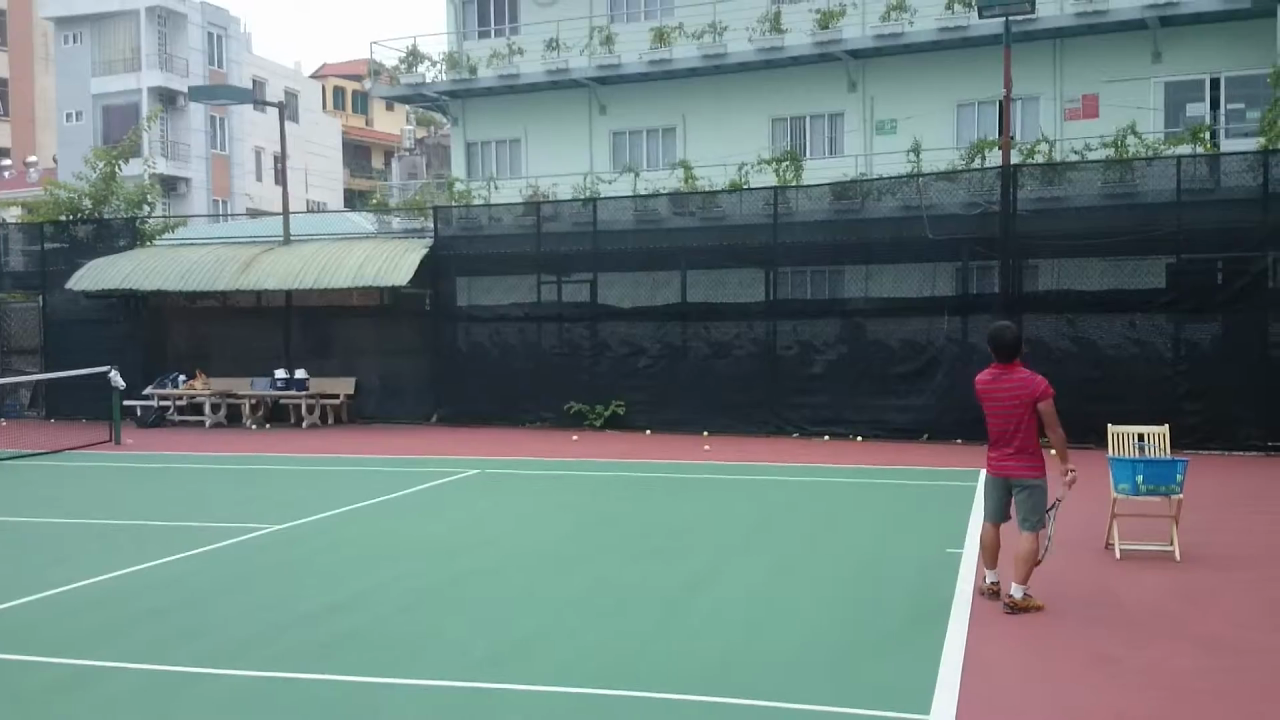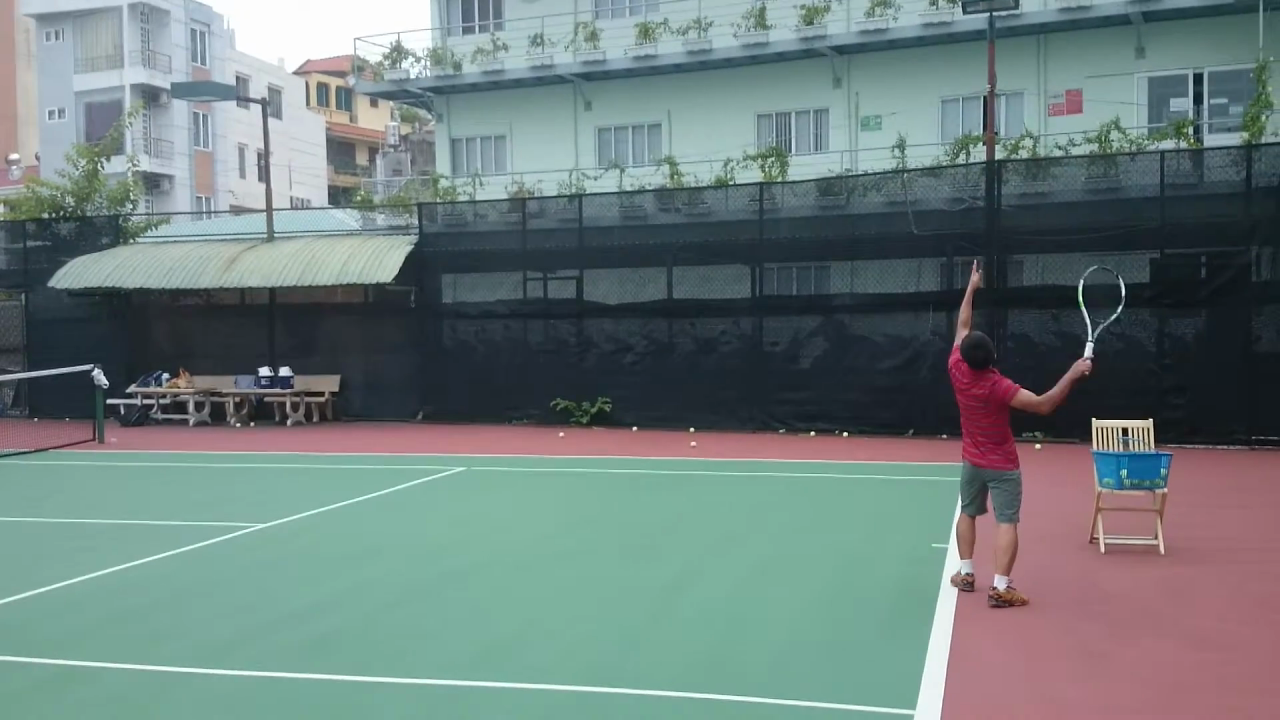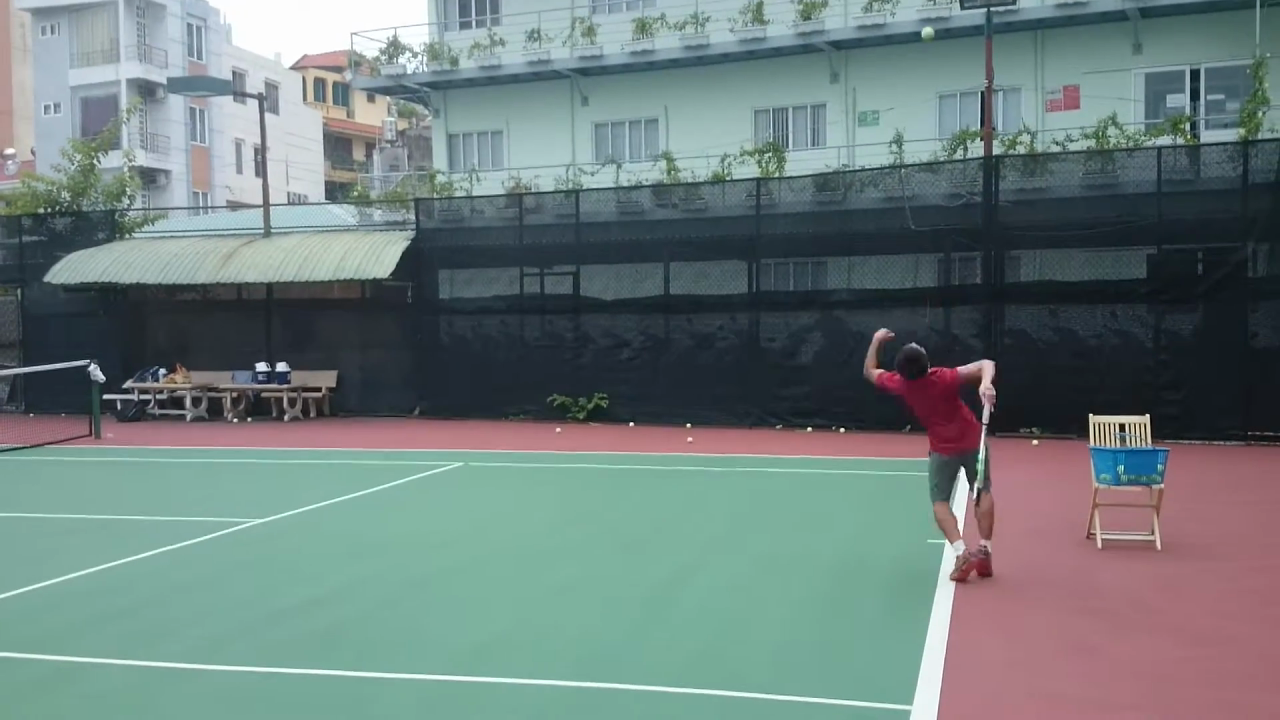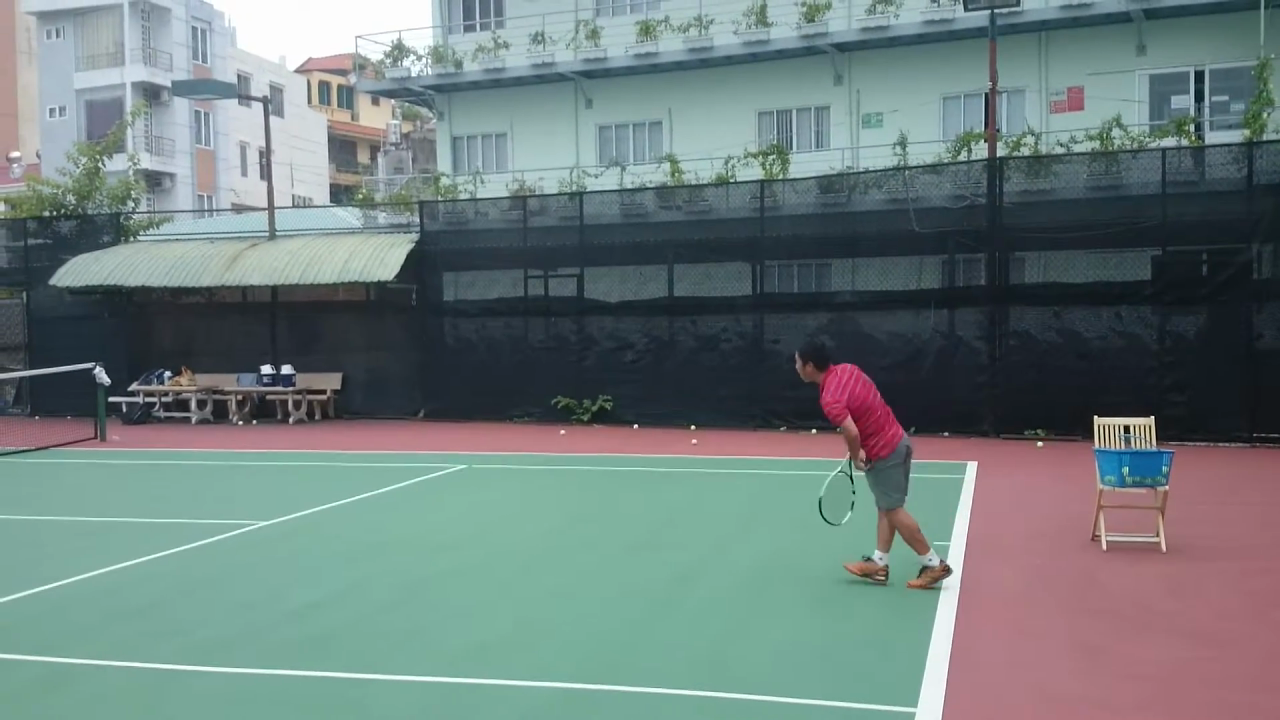
dt=0.7s
person 1, frame 1
left shoulder: (982, 381)
right shoulder: (1035, 384)
right elbow: (1054, 429)
right wrist: (1066, 463)
left hip: (996, 468)
right hip: (1028, 471)
left knee: (992, 523)
right knee: (1028, 531)
left ankle: (991, 582)
right ankle: (1017, 595)
person 1, frame 2
left shoulder: (957, 371)
right shoulder: (999, 387)
left elbow: (962, 327)
right elbow: (1042, 405)
left wrist: (971, 287)
right wrist: (1073, 373)
left hip: (972, 462)
right hip: (1003, 466)
left knee: (967, 514)
right knee: (1007, 523)
left ankle: (965, 573)
right ankle: (1000, 587)
person 1, frame 3
left shoulder: (900, 383)
right shoulder: (943, 379)
left elbow: (869, 370)
right elbow: (985, 365)
left wrist: (876, 341)
right wrist: (986, 384)
left hip: (943, 451)
right hip: (971, 443)
left knee: (940, 504)
right knee: (984, 495)
left ankle: (961, 552)
right ankle: (984, 551)
person 1, frame 4
left shoulder: (830, 399)
right shoulder: (848, 370)
left elbow: (852, 433)
right elbow: (872, 393)
left wrist: (855, 456)
left hip: (884, 452)
right hip: (898, 439)
left knee: (894, 511)
right knee: (889, 506)
left ankle: (934, 564)
right ankle: (878, 563)
